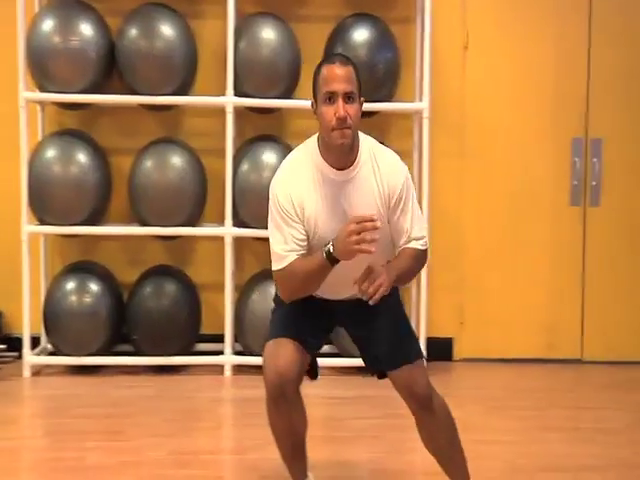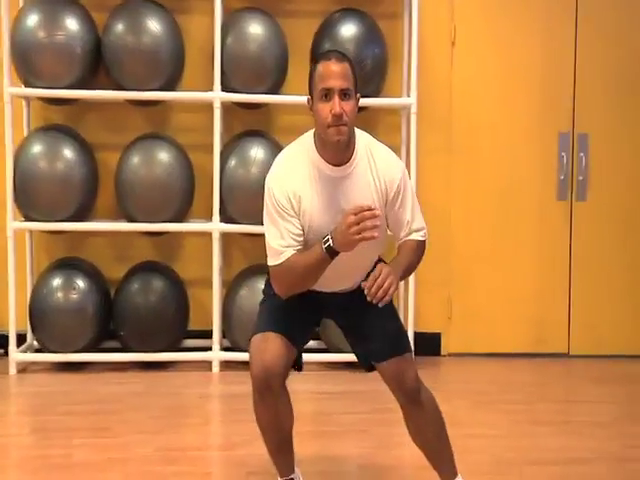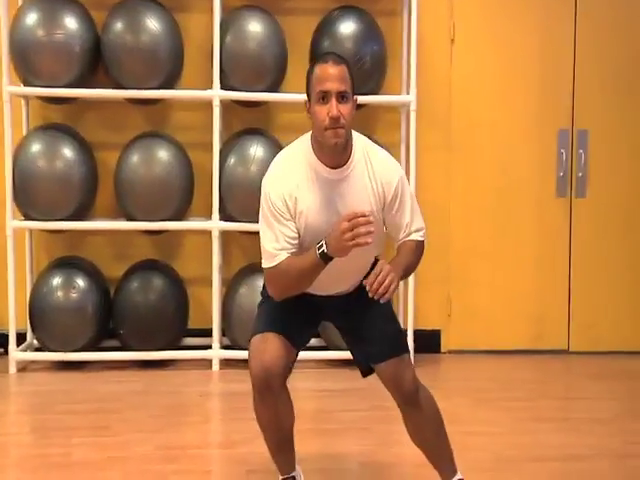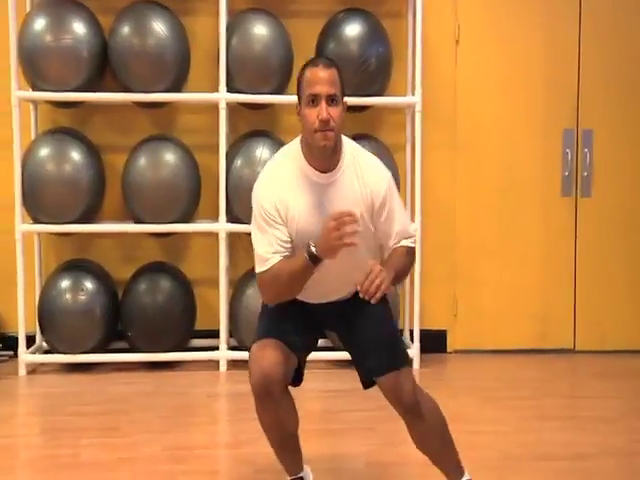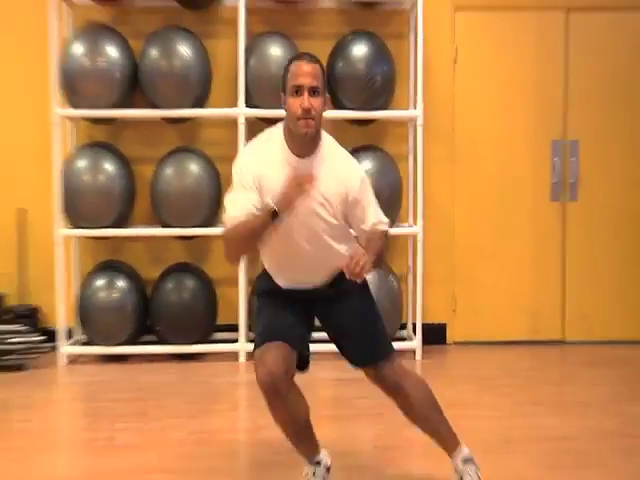
dt=0.1s
person 1, frame 1
left shoulder: (390, 170)
right shoulder: (290, 179)
left elbow: (415, 247)
right elbow: (287, 287)
left wrist: (389, 272)
right wrist: (337, 252)
left hip: (372, 292)
right hip: (306, 292)
left knee: (418, 390)
right knee: (279, 375)
person 1, frame 2
left shoulder: (386, 165)
right shoulder: (285, 174)
left elbow: (415, 238)
right elbow: (283, 283)
left wrist: (394, 270)
right wrist: (334, 244)
left hip: (362, 285)
right hip: (297, 286)
left knee: (407, 383)
right knee: (265, 369)
person 1, frame 3
left shoulder: (383, 168)
right shoulder: (281, 178)
left elbow: (414, 238)
right elbow: (276, 285)
left wrist: (395, 268)
right wrist: (329, 249)
left hip: (359, 286)
right hip: (293, 287)
left knee: (404, 383)
right knee: (265, 369)
person 1, frame 4
left shoulder: (372, 174)
right shoulder: (272, 183)
left elbow: (404, 246)
right elbow: (269, 290)
left wrist: (387, 273)
right wrist: (319, 251)
left hip: (357, 295)
right hip: (291, 297)
left knee: (405, 395)
right knee: (264, 376)
person 1, frame 5
left shoulder: (344, 167)
right shoulder: (254, 161)
left elbow: (376, 233)
right elbow: (233, 251)
left wrist: (367, 258)
right wrist: (277, 208)
left hip: (340, 279)
right hip: (280, 287)
left knee: (389, 376)
right knee: (271, 374)
